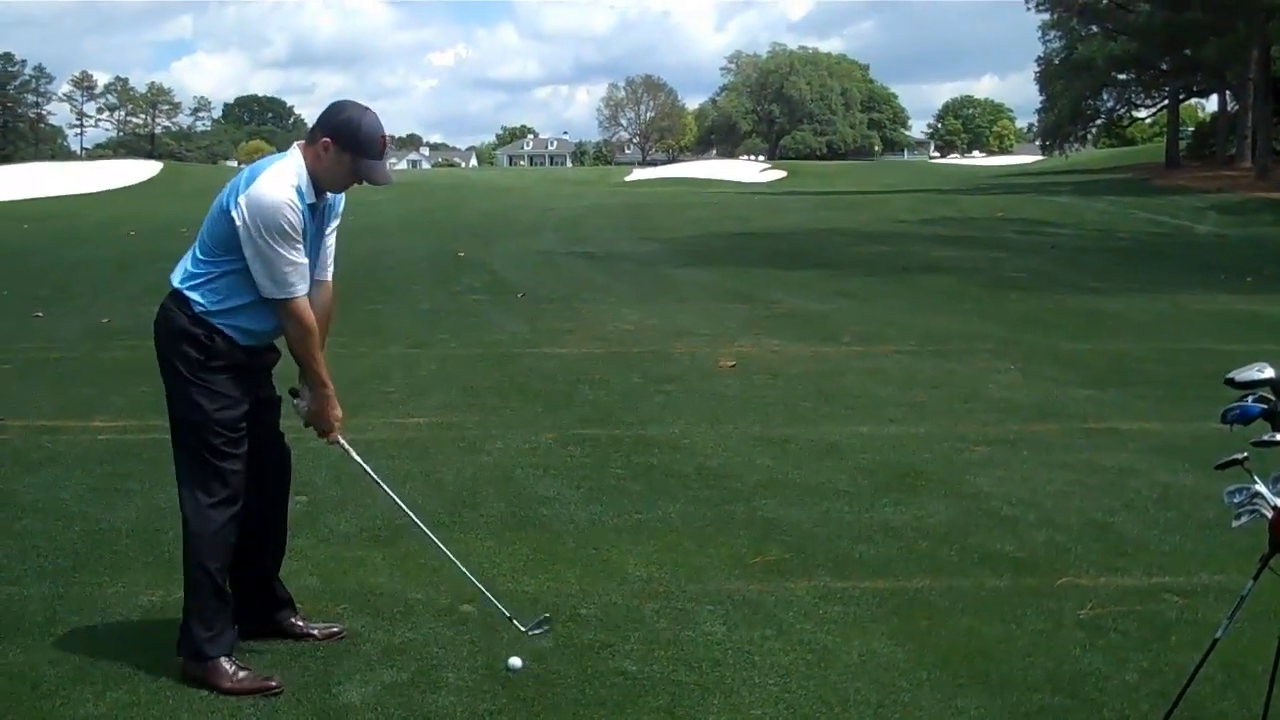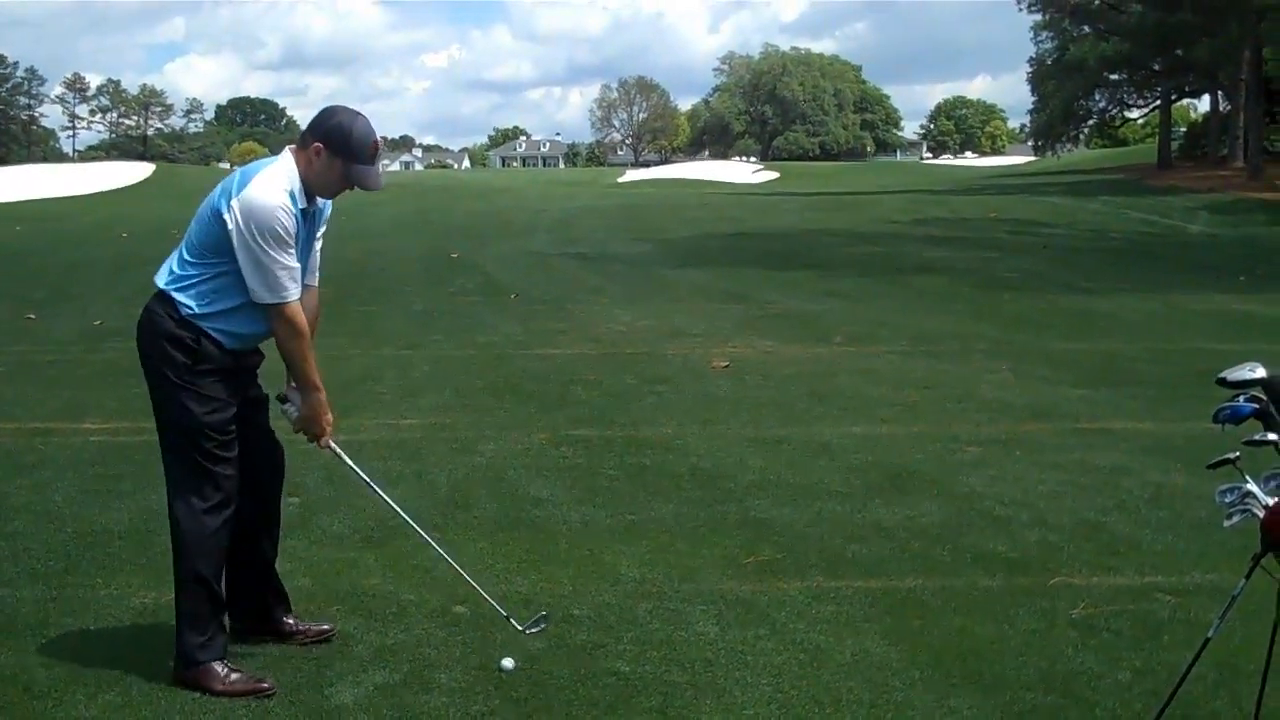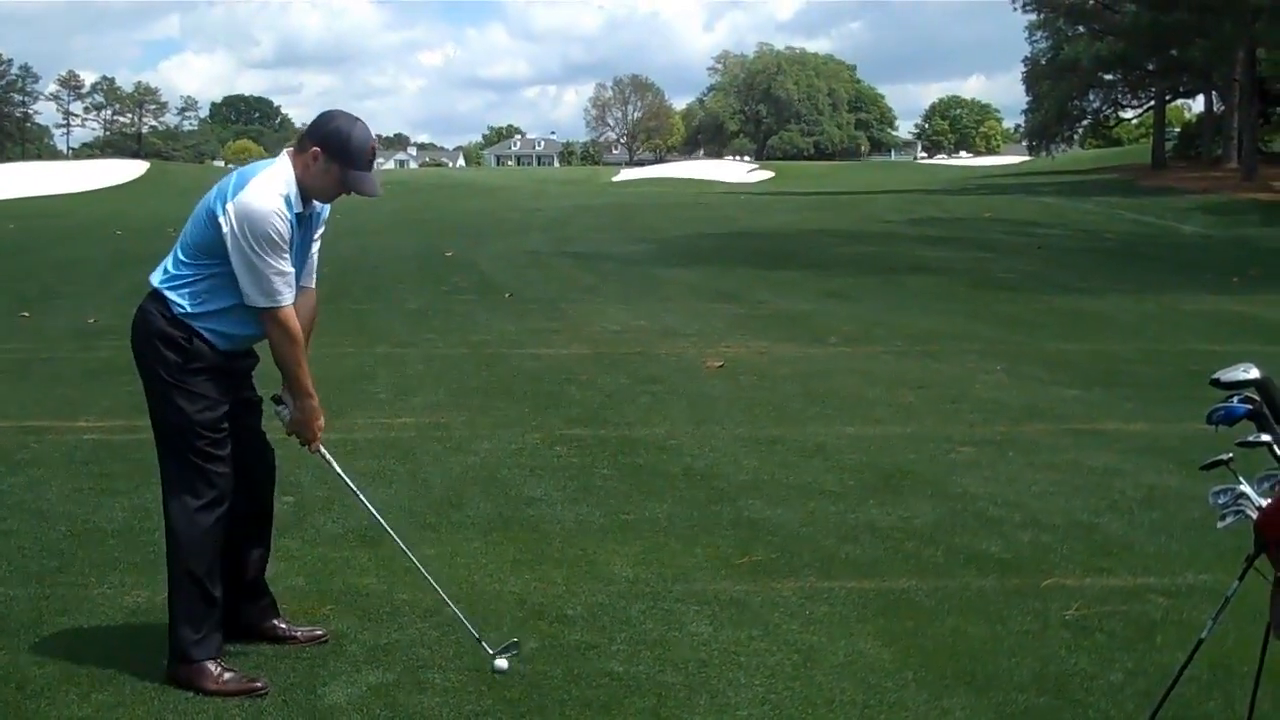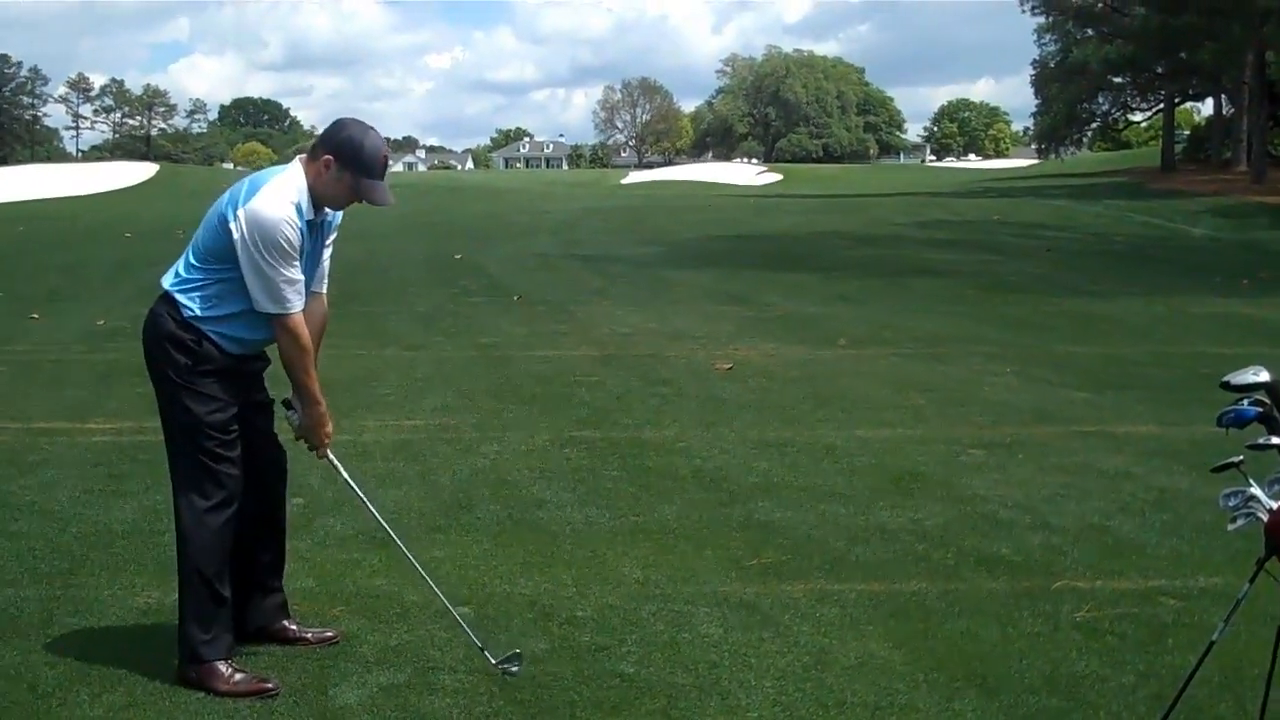
dt=0.2s
person 1, frame 1
left shoulder: (325, 195)
right shoulder: (271, 196)
left elbow: (319, 289)
right elbow: (293, 308)
left wrist: (317, 384)
right wrist: (322, 392)
left hip: (245, 342)
right hip: (200, 339)
left knee: (268, 474)
right knee: (218, 486)
left ankle: (263, 608)
right ankle: (206, 650)
person 1, frame 2
left shoulder: (313, 199)
right shoulder: (265, 200)
left elbow: (306, 294)
right elbow: (284, 313)
left wrist: (303, 387)
right wrist: (314, 395)
left hip: (229, 345)
right hip: (184, 342)
left knee: (261, 471)
right knee: (208, 490)
left ankle: (258, 609)
right ankle: (199, 654)
person 1, frame 3
left shoulder: (310, 201)
right shoulder: (260, 204)
left elbow: (302, 296)
right elbow: (277, 317)
left wrist: (297, 392)
right wrist: (306, 400)
left hip: (222, 344)
right hip: (177, 341)
left knee: (253, 474)
right knee: (203, 488)
left ankle: (248, 612)
right ankle: (193, 653)
person 1, frame 4
left shoulder: (322, 208)
right shoulder: (270, 211)
left elbow: (313, 301)
right elbow: (287, 323)
left wrist: (307, 397)
right wrist: (314, 406)
left hip: (234, 347)
right hip: (187, 343)
left knee: (265, 476)
right knee: (213, 489)
left ankle: (260, 613)
right ankle: (203, 653)
